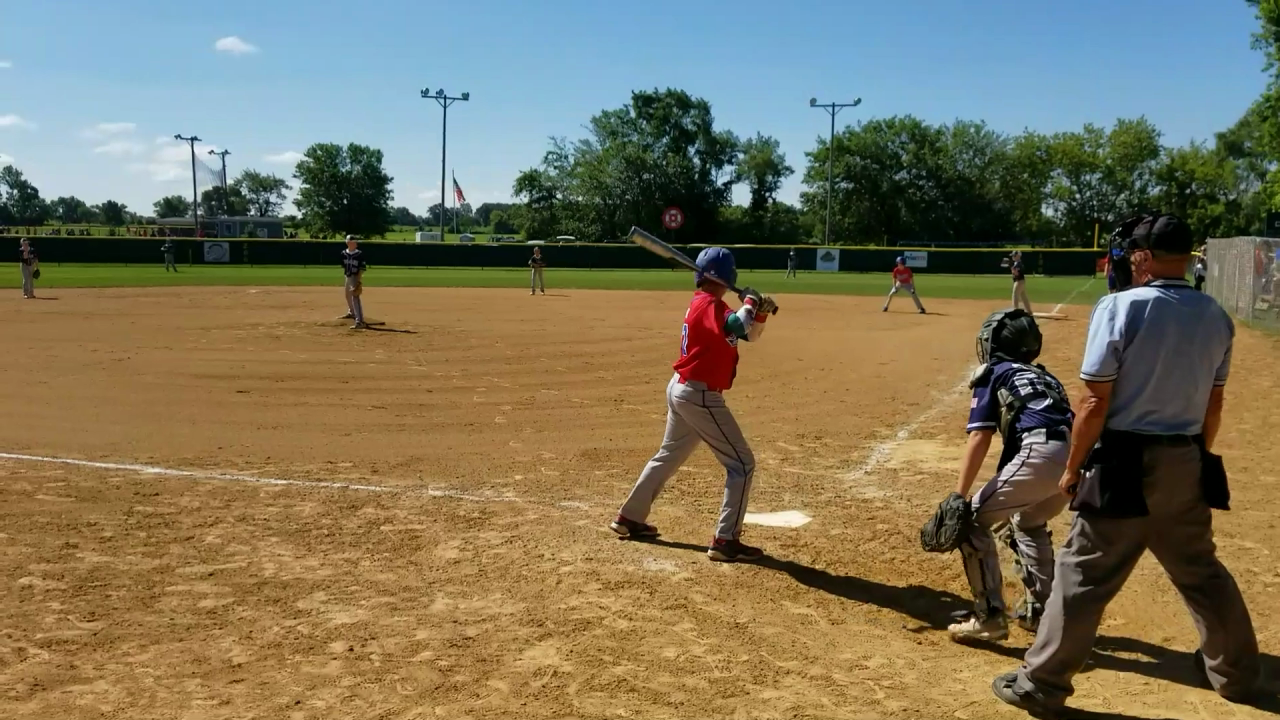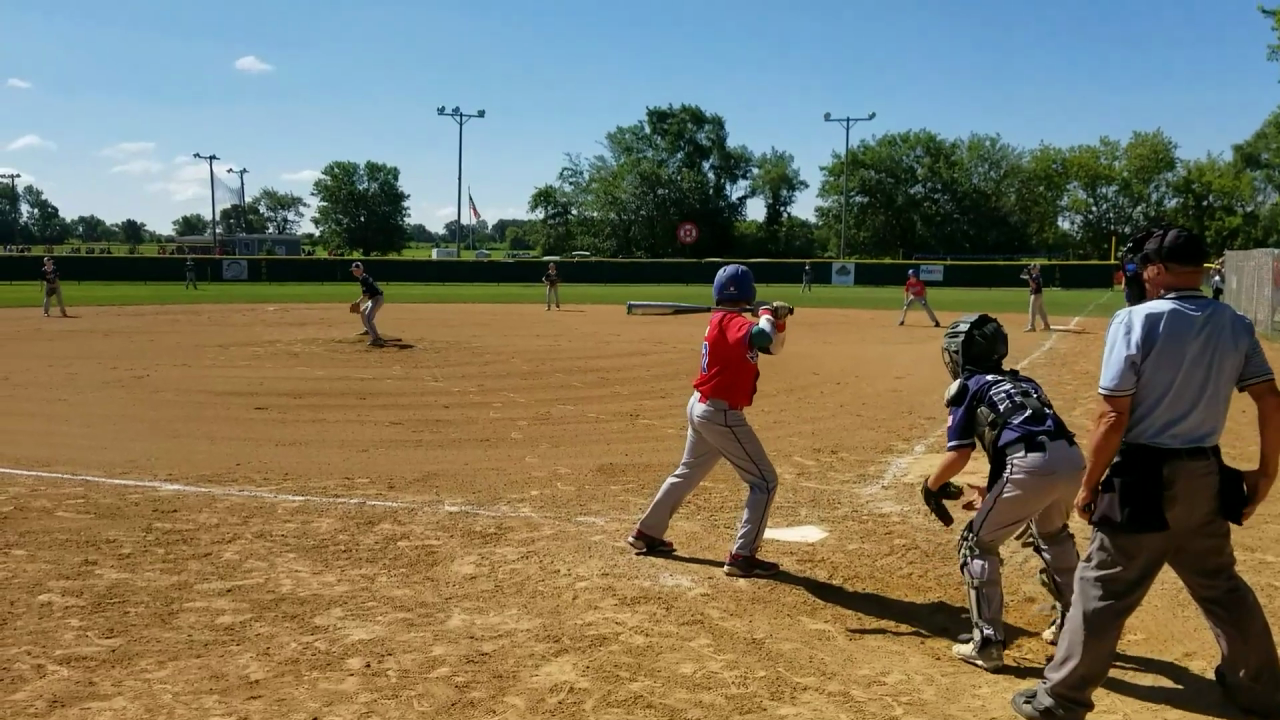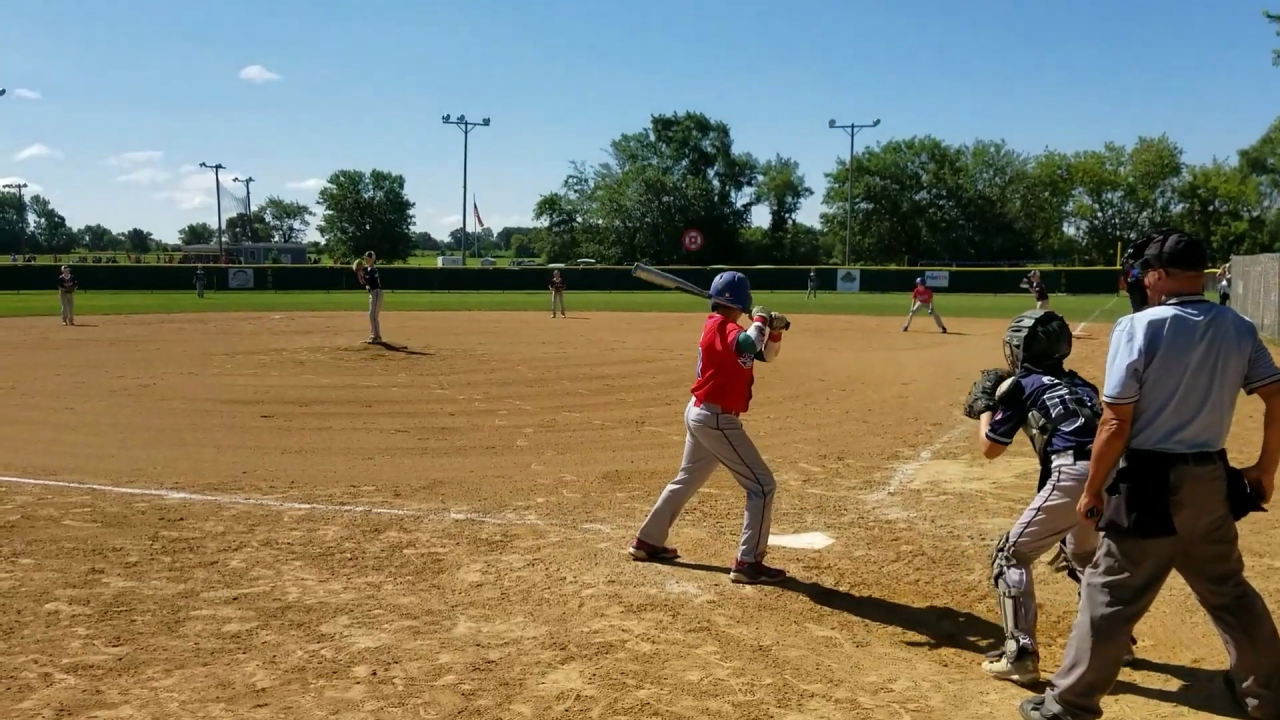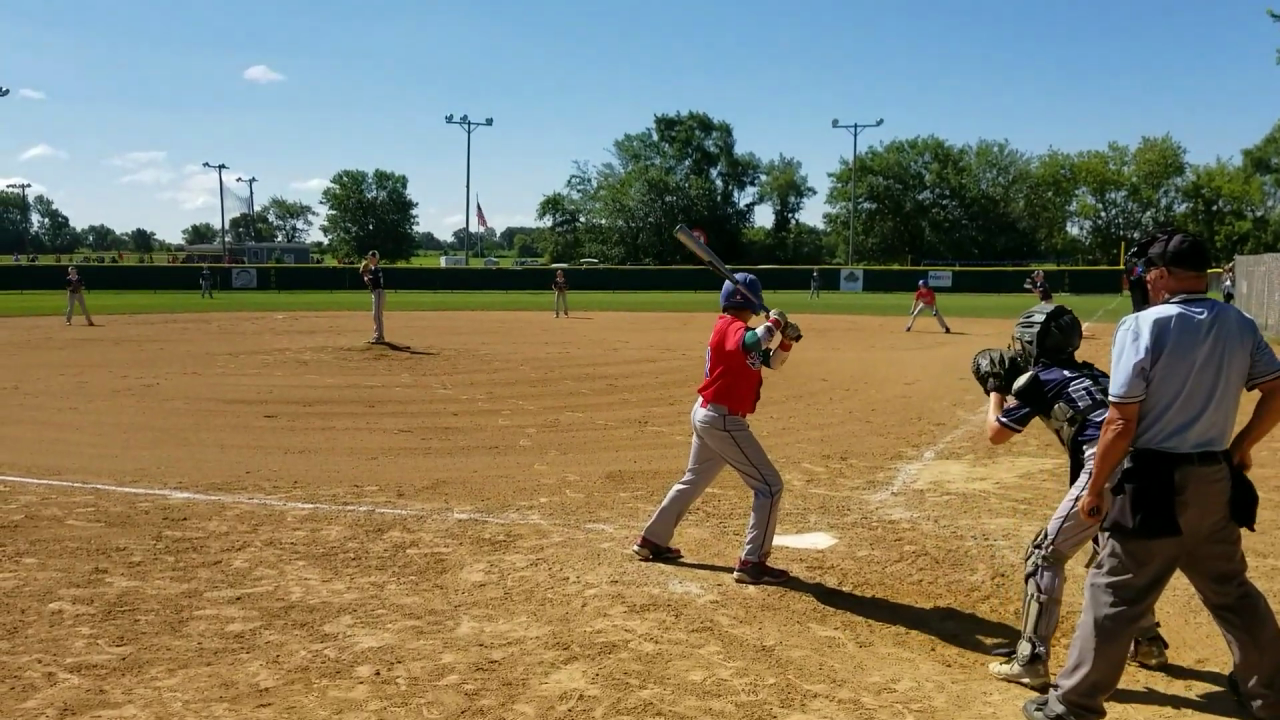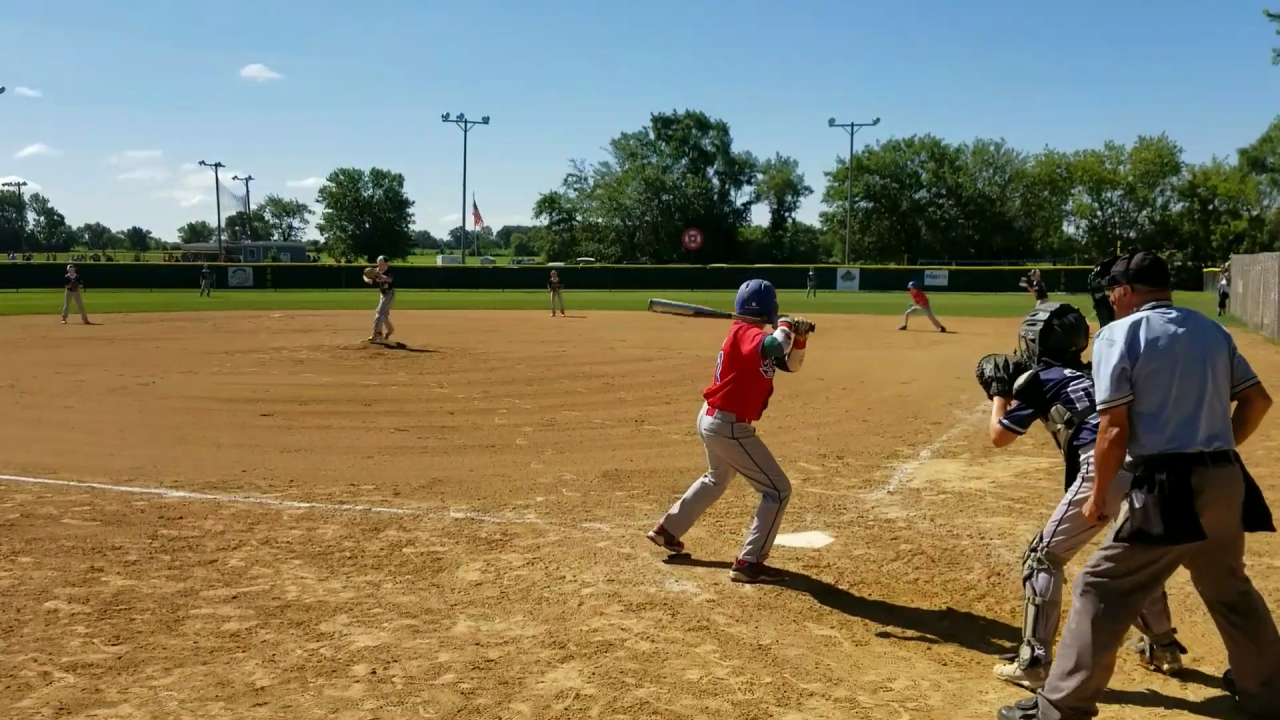
dt=0.7s
person 1, frame 1
left shoulder: (1120, 307)
right shoulder: (1215, 316)
left elbow: (1096, 401)
right elbow: (1213, 403)
left wrist: (1074, 467)
left hip: (1125, 465)
right hip: (1187, 464)
left knee: (1082, 576)
right knee: (1202, 573)
left ankle: (1040, 685)
right ankle: (1235, 673)
person 1, frame 2
left shoulder: (1136, 321)
right shoulder: (1235, 325)
left elbow: (1114, 417)
left wrist: (1089, 484)
left hip: (1145, 479)
right hip: (1206, 477)
left knee: (1102, 590)
right knee: (1221, 585)
person 1, frame 3
left shoulder: (1139, 327)
right shoulder: (1239, 328)
left elbow: (1116, 424)
left wrist: (1092, 490)
left hip: (1151, 484)
right hip: (1212, 481)
left knee: (1109, 596)
right knee: (1230, 591)
person 1, frame 4
left shoulder: (1143, 326)
right shoulder: (1240, 326)
left elbow: (1121, 423)
left wrist: (1094, 489)
left hip: (1154, 483)
right hip: (1216, 481)
left knee: (1112, 595)
right knee: (1231, 591)
person 1, frame 5
left shoulder: (1120, 334)
right shoulder: (1210, 329)
left elbow: (1115, 428)
left wrist: (1098, 495)
left hip: (1168, 487)
right hip: (1226, 480)
left knee: (1102, 591)
right knee: (1231, 591)
person 2, frame 1
left shoulder: (992, 374)
right shoulder: (1045, 377)
left elbow: (979, 438)
left wrist: (959, 497)
left hip: (1041, 453)
left knee: (972, 520)
right knee: (1028, 522)
left ankle: (990, 614)
right ankle: (1042, 610)
person 2, frame 2
left shoulder: (967, 388)
right shoulder: (1022, 382)
left elbow: (958, 456)
left wrist: (931, 485)
right wrist: (993, 490)
left hip: (1031, 466)
right hip: (1071, 458)
left knee: (977, 544)
right knee: (1051, 532)
left ankle: (987, 643)
person 2, frame 3
left shoulder: (1019, 386)
right shoulder: (1079, 385)
left elbow: (990, 448)
left wrist: (986, 409)
left hip: (1074, 475)
left knee: (1010, 555)
right knee: (1083, 550)
left ankle: (1020, 656)
person 2, frame 4
left shoulder: (1038, 380)
right shoulder: (1092, 374)
left elbow: (996, 433)
left wrist: (996, 388)
left knee: (1046, 555)
left ankle: (1032, 659)
right ankle: (1147, 642)
person 2, frame 5
left shoulder: (1039, 380)
right shoulder: (1095, 374)
left elbow: (999, 436)
left wrist: (1000, 393)
left knee: (1043, 557)
left ankle: (1034, 661)
right ankle: (1162, 647)
person 3, frame 1
left shoulder: (703, 303)
right shoulder: (710, 305)
left elbow: (748, 334)
right elbow: (737, 326)
left wrist: (761, 312)
right wrist: (750, 302)
left hip: (680, 389)
right hip: (700, 395)
left knee: (668, 456)
right knee: (742, 463)
left ankle: (629, 518)
right ankle: (725, 541)
person 3, frame 2
left shoulder: (723, 321)
right shoulder: (732, 322)
left elbow: (773, 347)
right elbow: (762, 336)
left wrist: (778, 320)
right wrist: (767, 314)
left hip: (700, 407)
right hip: (721, 414)
left knee: (687, 473)
right knee: (765, 481)
left ankle: (647, 532)
right ankle: (742, 556)
person 3, frame 3
left shoulder: (722, 327)
right shoulder: (722, 327)
left elbow: (766, 355)
right elbow: (749, 345)
left wrist: (774, 332)
right wrist: (761, 319)
left hip: (699, 413)
right hip: (716, 418)
left knee: (686, 480)
right knee: (762, 486)
left ankle: (647, 541)
right ankle: (748, 562)
person 3, frame 4
left shoulder: (732, 328)
right shoulder: (731, 326)
left elbow: (772, 362)
right elbow: (754, 341)
left wrist: (786, 340)
right wrist: (775, 322)
left hip: (707, 414)
right hip: (722, 419)
left knee: (693, 481)
right knee: (769, 486)
left ankle: (651, 540)
right ankle: (751, 562)
person 3, frame 5
left shoulder: (747, 334)
right shoulder: (747, 333)
left elbow: (791, 364)
right elbow: (774, 346)
left wrist: (799, 337)
right wrist: (785, 327)
left hip: (712, 419)
right hip: (729, 426)
left knee: (716, 480)
right knee: (777, 490)
left ankle: (668, 528)
right ankle: (749, 563)
